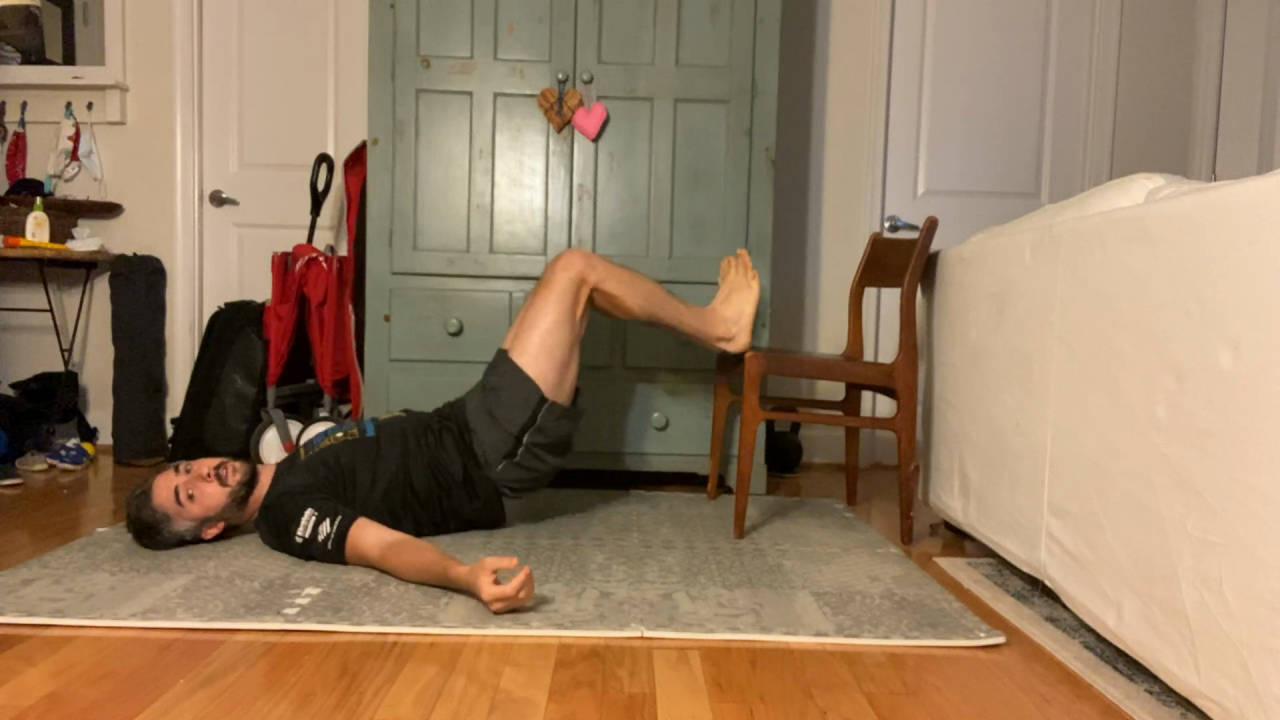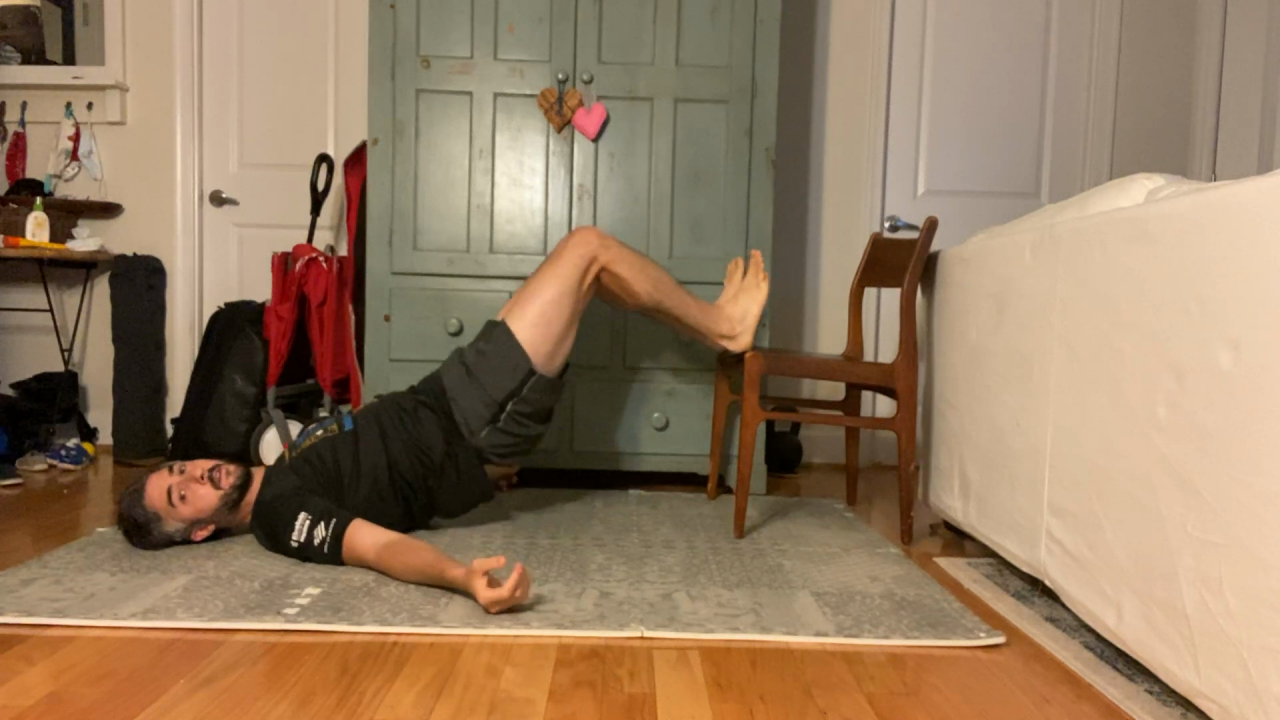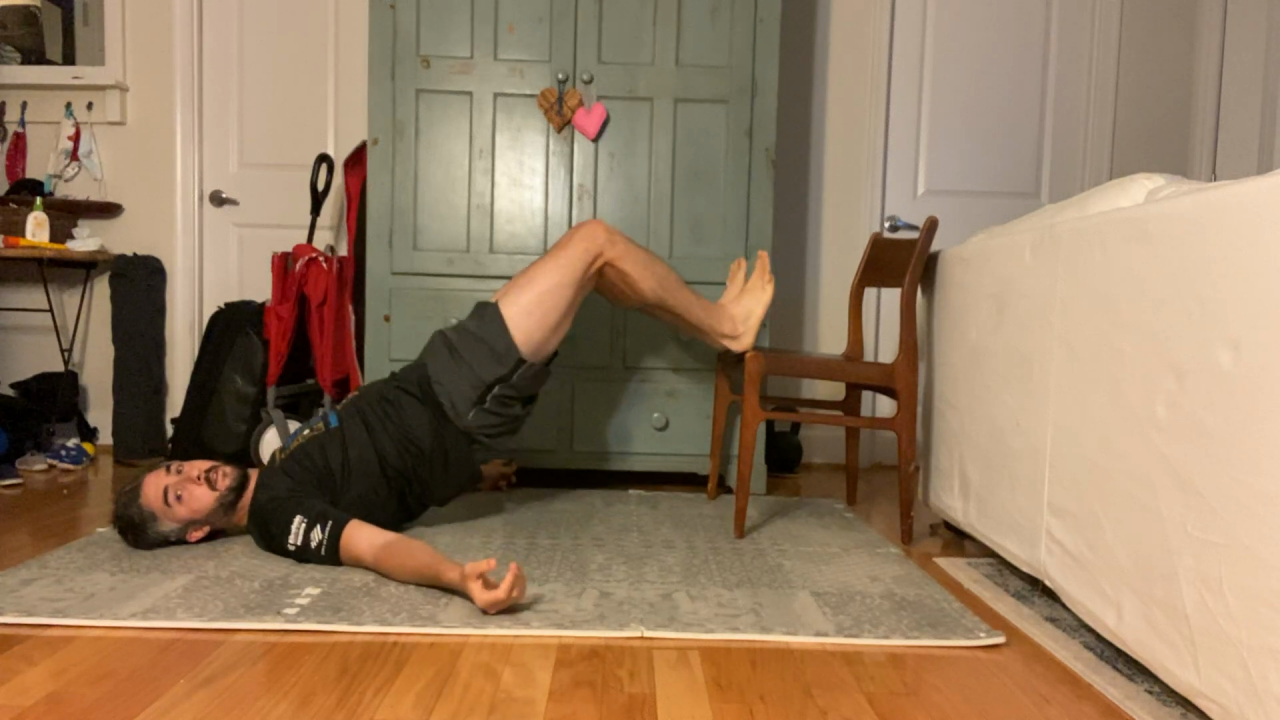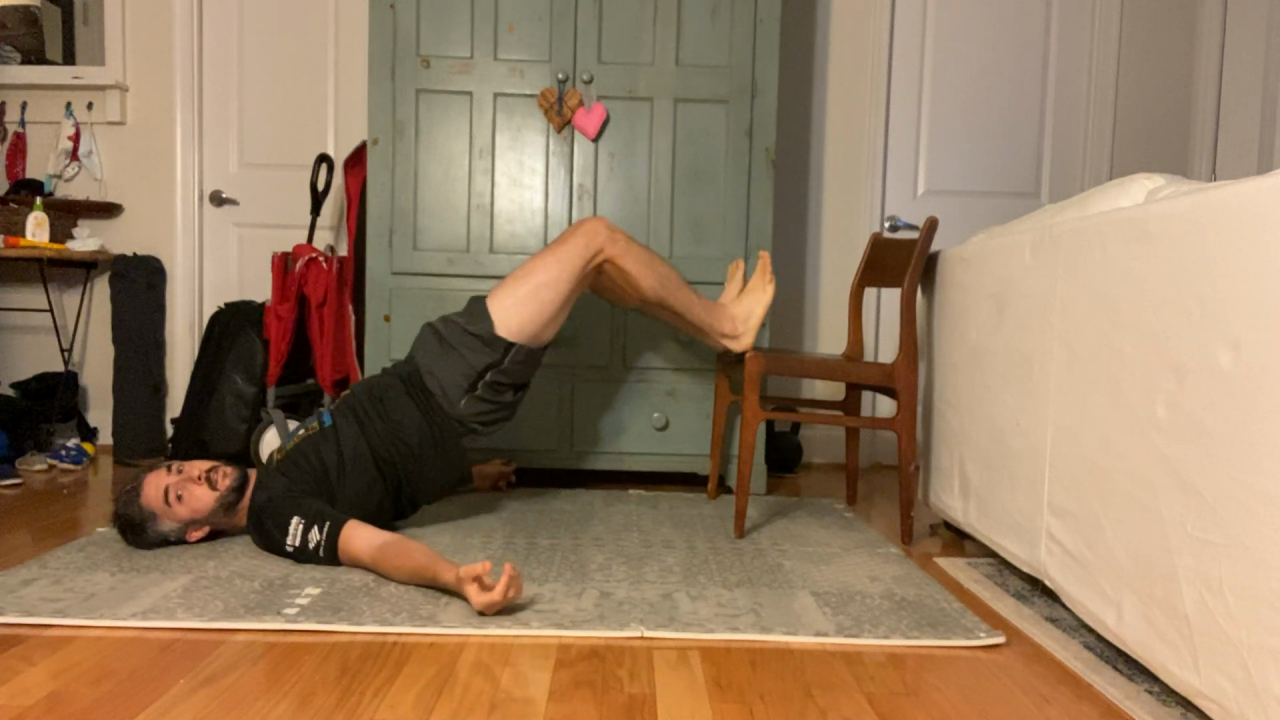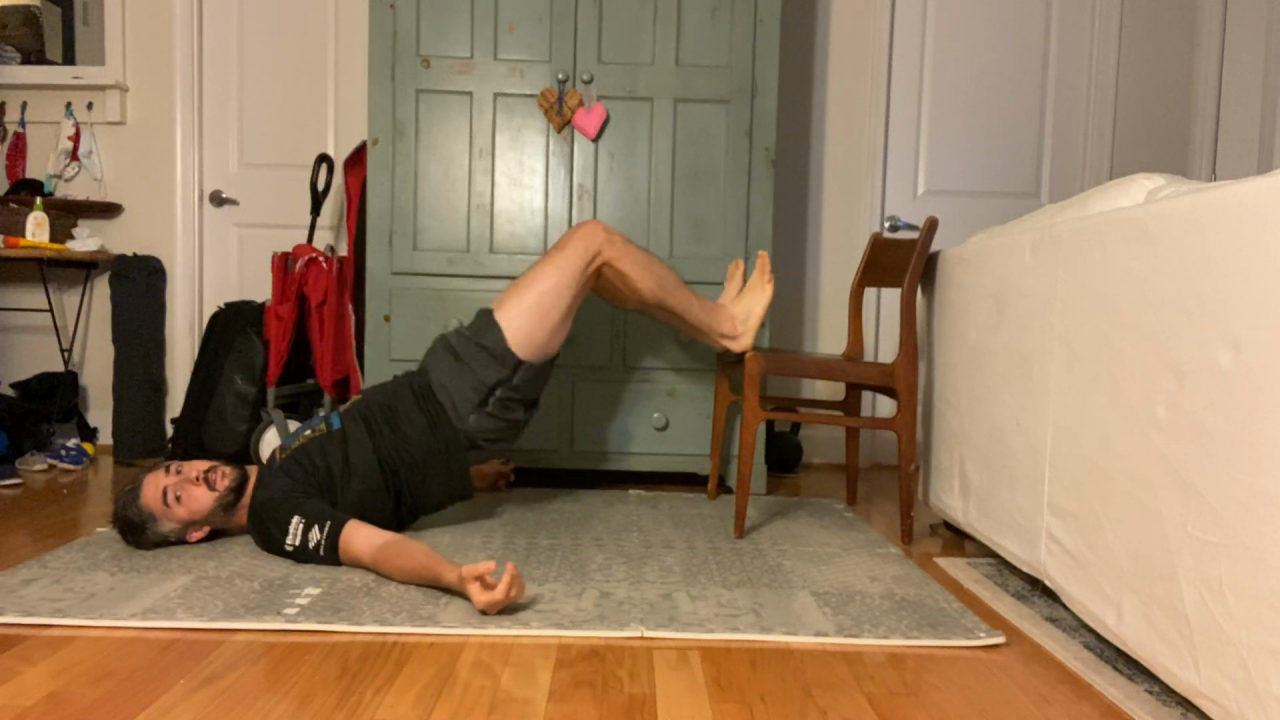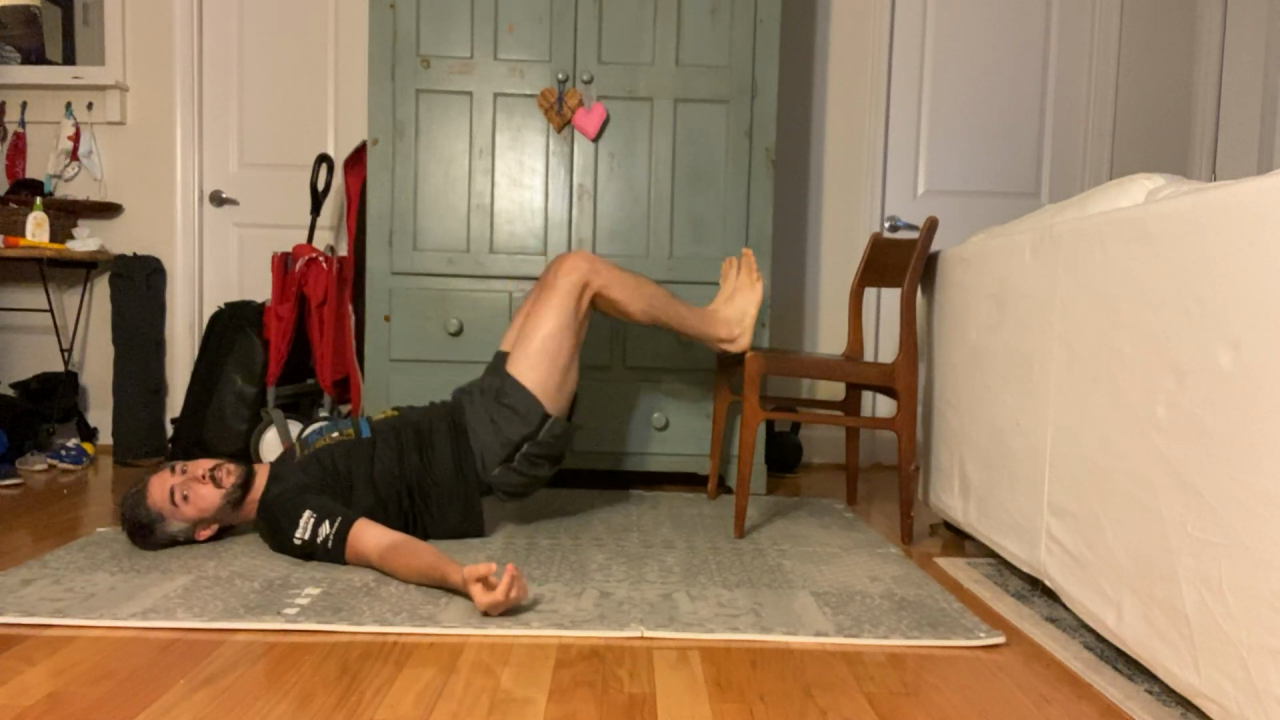
dt=0.4s
person 1, frame 1
left shoulder: (291, 474)
right shoulder: (289, 517)
right elbow: (388, 547)
right wrist: (467, 575)
left hip: (463, 431)
right hip: (496, 451)
left knee: (575, 275)
right knee: (575, 267)
left ankle: (711, 323)
right ankle: (718, 326)
person 1, frame 2
left shoulder: (281, 479)
right shoulder: (283, 519)
right elbow: (383, 547)
right wrist: (463, 576)
left hip: (448, 405)
right hip: (480, 419)
left knee: (588, 256)
right knee: (590, 245)
left ankle: (713, 322)
right ankle: (722, 326)
person 1, frame 3
left shoulder: (276, 477)
right shoulder: (279, 519)
right elbow: (379, 547)
right wrist: (460, 578)
left hip: (436, 387)
right hip: (467, 398)
left knee: (592, 250)
right knee: (595, 239)
left ankle: (715, 320)
right ankle: (724, 325)
person 1, frame 4
left shoulder: (273, 480)
right shoulder: (277, 519)
right elbow: (374, 546)
right wrist: (455, 579)
left hip: (429, 381)
right hip: (458, 388)
left knee: (592, 251)
right knee: (597, 236)
left ankle: (712, 320)
right ankle: (723, 326)
person 1, frame 5
left shoulder: (274, 475)
right shoulder: (278, 519)
right elbow: (377, 547)
right wrist: (458, 579)
left hip: (440, 392)
right hip: (471, 402)
left knee: (588, 253)
right knee: (592, 238)
left ankle: (714, 320)
right ankle: (724, 325)
person 1, frame 6
left shoulder: (289, 471)
right shoulder: (287, 516)
right elbow: (385, 547)
right wrist: (462, 579)
left hip: (473, 421)
right hip: (499, 443)
left knee: (570, 273)
right knee: (577, 269)
left ankle: (711, 322)
right ankle: (721, 327)
